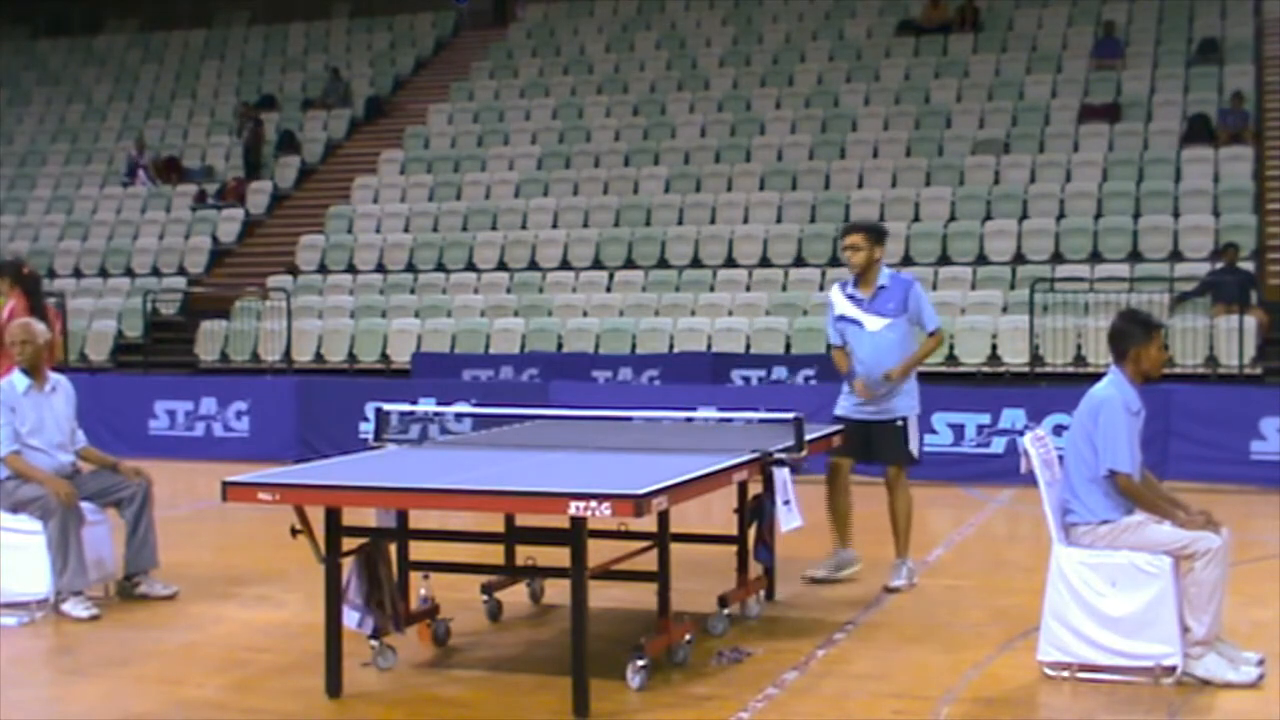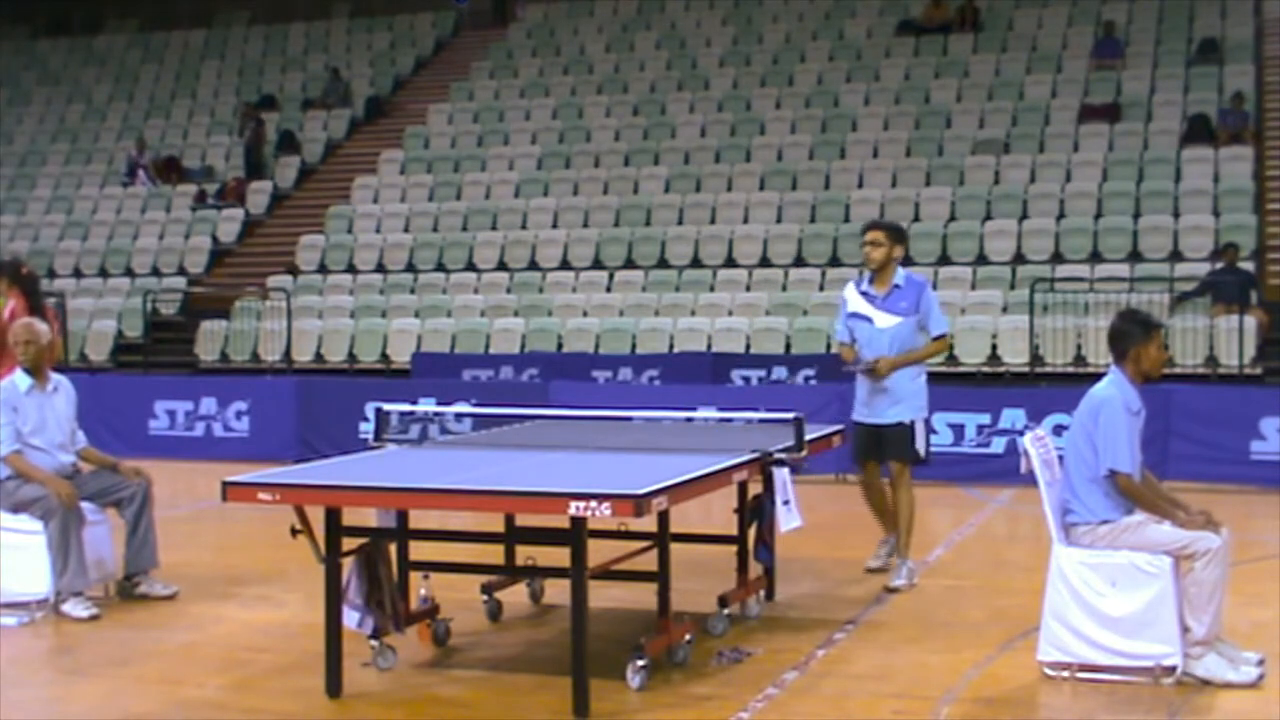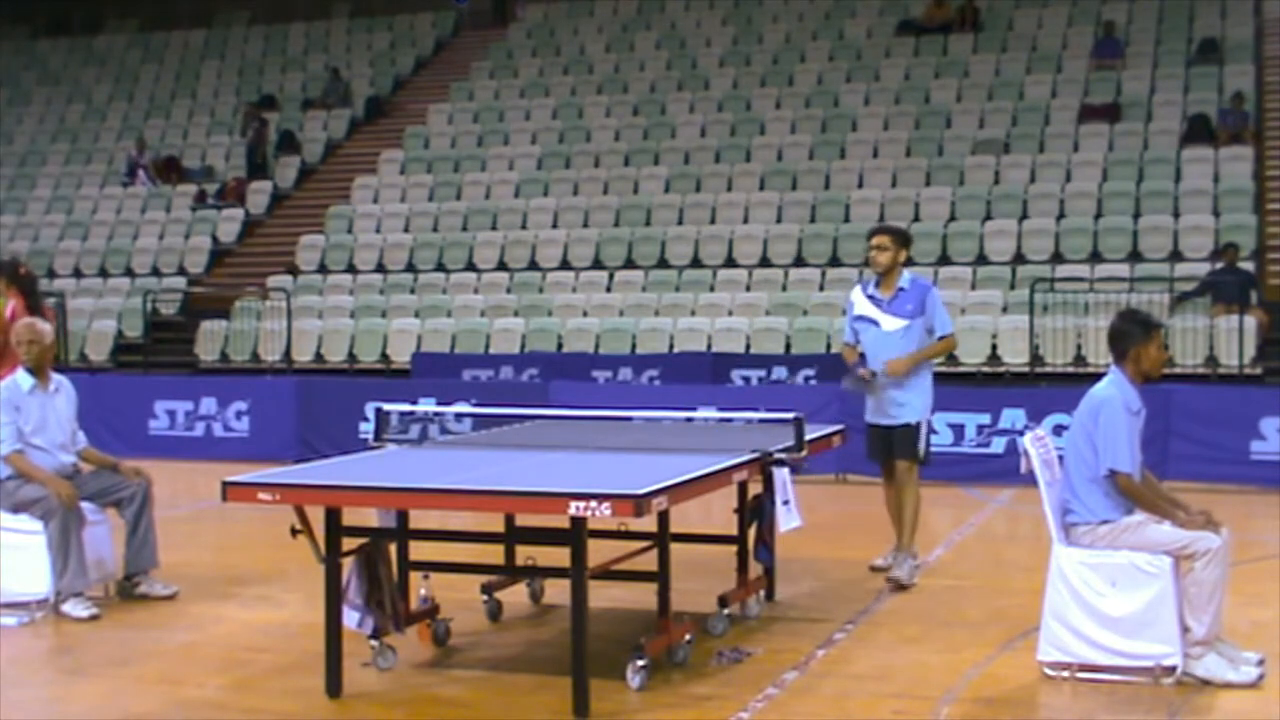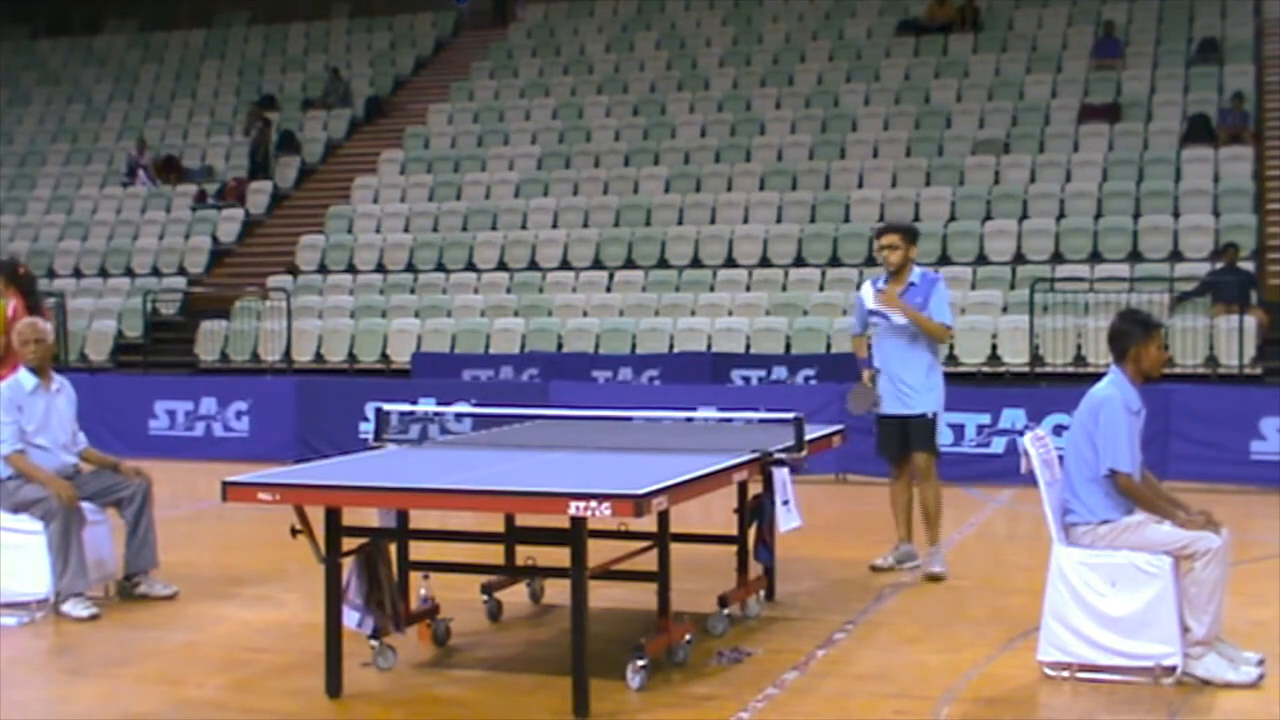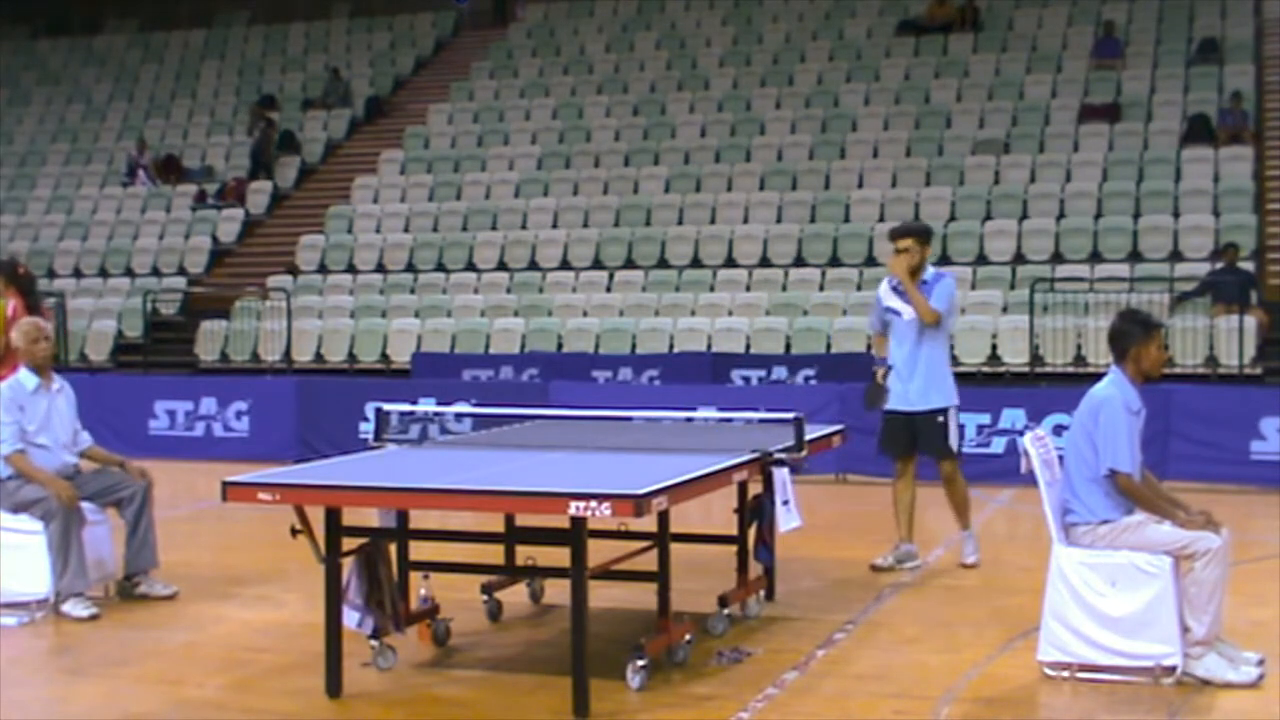
dt=0.2s
person 1, frame 1
left shoulder: (1124, 397)
right shoulder: (1111, 400)
left elbow: (1137, 473)
right elbow: (1123, 482)
left wrist: (1185, 510)
right wrist: (1179, 519)
left hip: (1117, 515)
right hip: (1099, 525)
left knee: (1215, 534)
right knee: (1206, 544)
left ankle: (1206, 638)
right ankle: (1197, 652)
person 1, frame 2
left shoulder: (1124, 397)
right shoulder: (1111, 400)
left elbow: (1138, 472)
right elbow: (1124, 482)
left wrist: (1186, 510)
right wrist: (1179, 519)
left hip: (1116, 514)
right hip: (1099, 524)
left knee: (1214, 534)
right knee: (1206, 544)
left ankle: (1206, 637)
right ankle: (1197, 651)
person 1, frame 3
left shoulder: (1124, 397)
right shoulder: (1111, 400)
left elbow: (1138, 472)
right elbow: (1124, 481)
left wrist: (1186, 510)
right wrist: (1179, 519)
left hip: (1116, 514)
right hip: (1099, 524)
left knee: (1215, 534)
right knee: (1206, 544)
left ankle: (1205, 638)
right ankle: (1196, 651)
person 1, frame 4
left shoulder: (1124, 397)
right shoulder: (1111, 400)
left elbow: (1138, 472)
right elbow: (1124, 481)
left wrist: (1186, 510)
right wrist: (1179, 519)
left hip: (1116, 515)
right hip: (1099, 524)
left knee: (1215, 534)
right knee: (1206, 544)
left ankle: (1205, 638)
right ankle: (1197, 651)
person 1, frame 5
left shoulder: (1124, 397)
right shoulder: (1111, 400)
left elbow: (1138, 472)
right elbow: (1124, 481)
left wrist: (1186, 510)
right wrist: (1180, 519)
left hip: (1117, 515)
right hip: (1099, 524)
left knee: (1215, 534)
right knee: (1206, 544)
left ankle: (1205, 638)
right ankle: (1196, 651)
person 2, frame 1
left shoulder: (906, 287)
right shoulder: (838, 295)
left elbow: (936, 335)
right elbow: (837, 348)
left wrist: (905, 367)
right wrist: (853, 378)
left hip: (896, 403)
right hip: (853, 402)
left knee: (895, 478)
right knee: (836, 471)
left ankle: (902, 562)
right ankle: (844, 554)
person 2, frame 2
left shoulder: (918, 290)
right shoulder: (852, 293)
left elbow: (941, 341)
right elbow: (844, 345)
left wrist: (898, 363)
right wrist: (859, 363)
left hip: (905, 403)
right hip: (867, 404)
left knee: (899, 475)
right knee: (868, 476)
left ankle: (904, 562)
right ankle: (891, 538)
person 2, frame 3
left shoulder: (924, 292)
right shoulder: (859, 296)
left elbow: (949, 341)
right elbow: (849, 345)
left wrist: (910, 361)
right wrist: (858, 367)
left hip: (911, 403)
right hip: (877, 404)
left knee: (905, 473)
right knee: (889, 476)
left ankle: (905, 559)
right ankle: (902, 546)
person 2, frame 4
left shoulder: (932, 285)
right shoulder: (869, 290)
left elbow: (942, 334)
right elbow: (858, 333)
left wrist: (903, 308)
right wrist: (865, 365)
left hip: (923, 397)
right hip: (887, 398)
left knee: (923, 467)
right knee: (898, 471)
left ankle: (934, 550)
right ankle: (905, 546)
person 2, frame 5
left shoulder: (943, 282)
right shoulder: (886, 288)
left elbow: (930, 318)
left wrist: (906, 281)
right wrist: (882, 363)
left hip: (936, 397)
right hip: (898, 397)
left knee: (948, 469)
right knee: (902, 470)
left ankle: (967, 534)
right ankle: (905, 547)
person 3, frame 1
left shoulder: (63, 386)
left wrist: (118, 465)
right wrist: (48, 480)
left hip: (69, 476)
left knee: (135, 486)
right knee: (61, 503)
left ankle: (136, 576)
right ankle: (69, 594)
person 3, frame 2
left shoulder: (64, 387)
left wrist: (118, 465)
right wrist: (50, 480)
left hip: (69, 476)
left knee: (136, 486)
right knee: (61, 503)
left ankle: (135, 577)
right ankle: (69, 594)
person 3, frame 3
left shoulder: (65, 388)
left wrist: (118, 465)
right wrist: (50, 480)
left hip: (69, 476)
left knee: (136, 486)
right knee: (62, 503)
left ankle: (136, 576)
right ankle: (68, 594)
person 3, frame 4
left shoulder: (65, 388)
left wrist: (119, 465)
right wrist: (50, 480)
left hip: (69, 476)
left knee: (136, 487)
right knee: (62, 504)
left ankle: (136, 576)
right ankle: (69, 595)
person 3, frame 5
left shoulder: (63, 389)
left elbow: (80, 442)
left wrist: (123, 463)
right wrist: (50, 481)
left hip: (69, 476)
left knee: (136, 486)
right knee: (62, 505)
left ankle: (136, 576)
right ankle: (69, 594)
